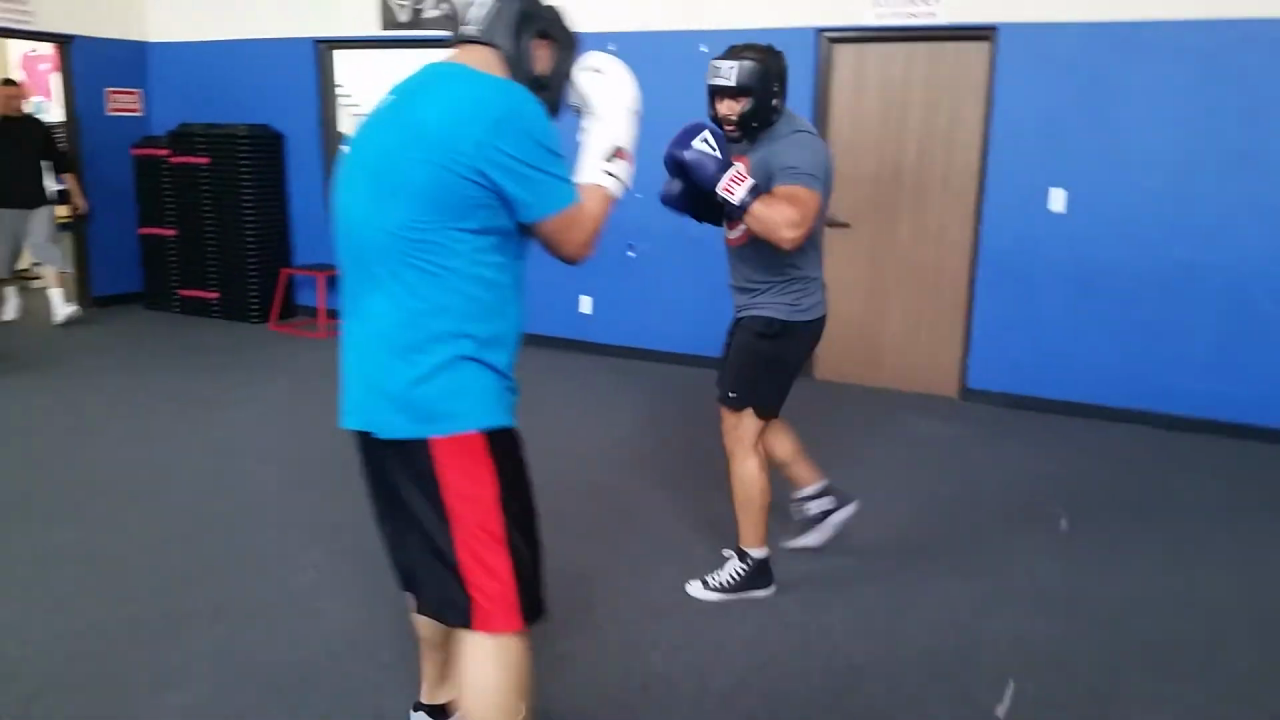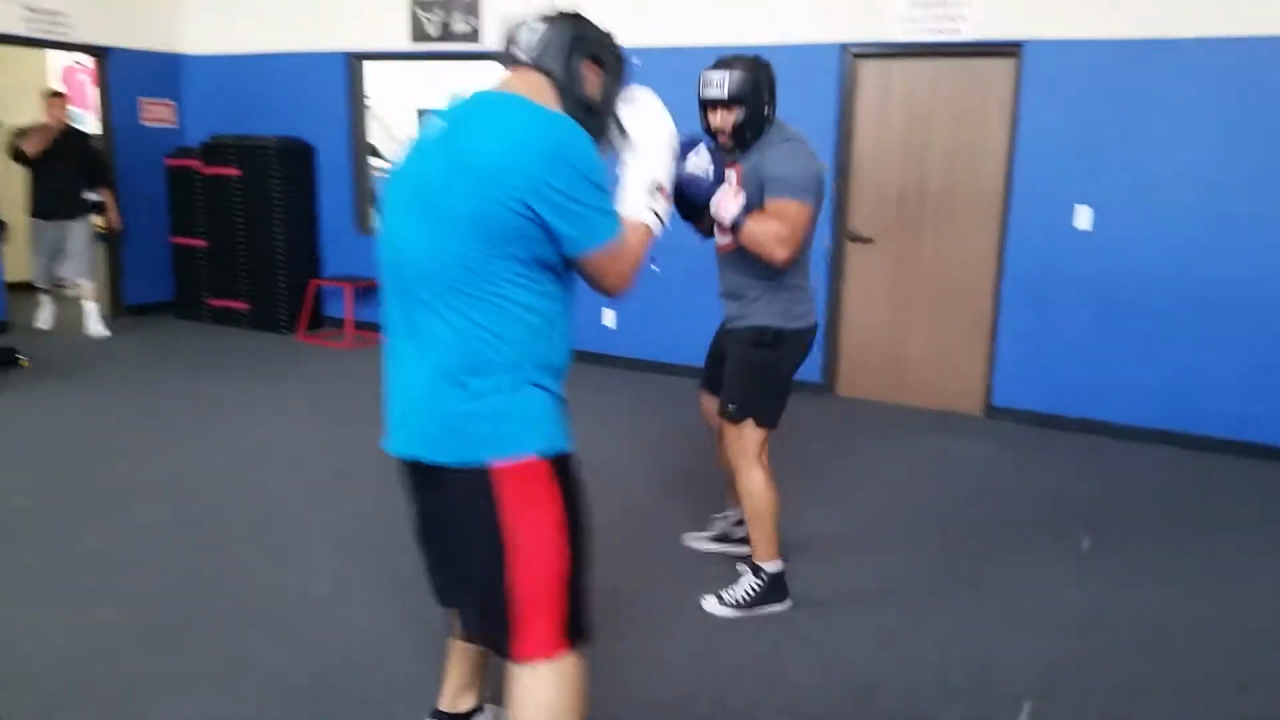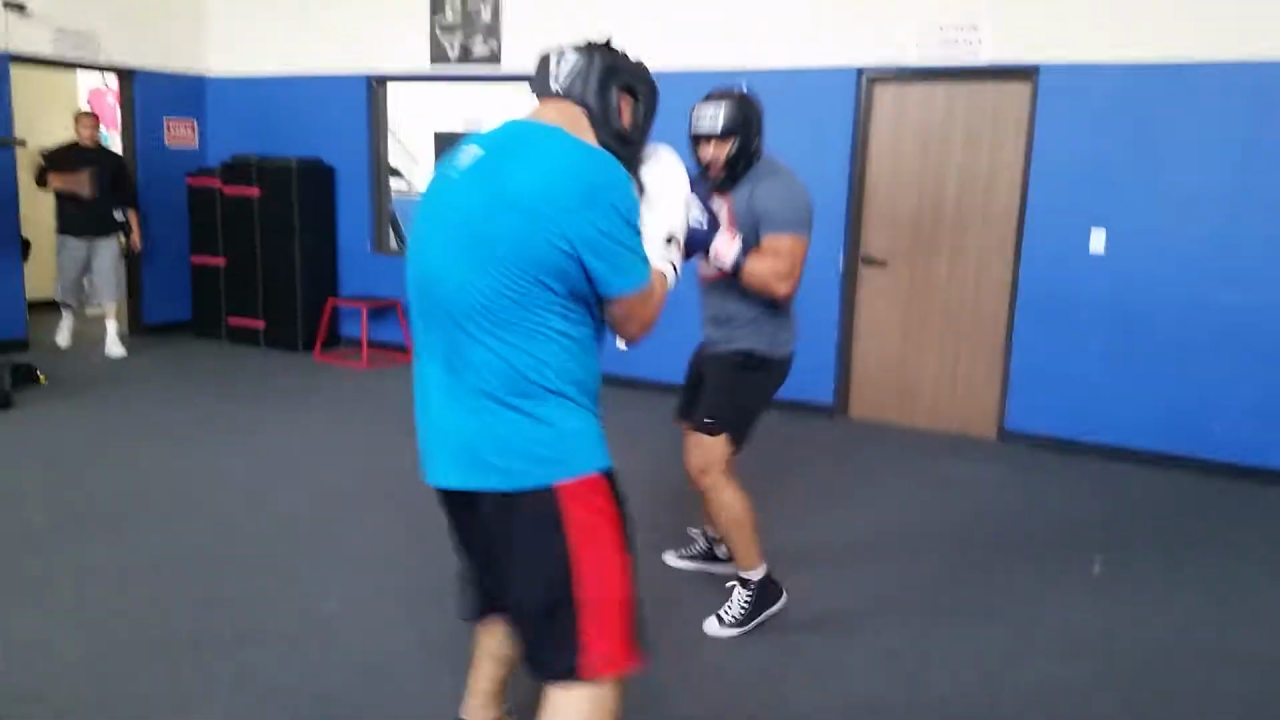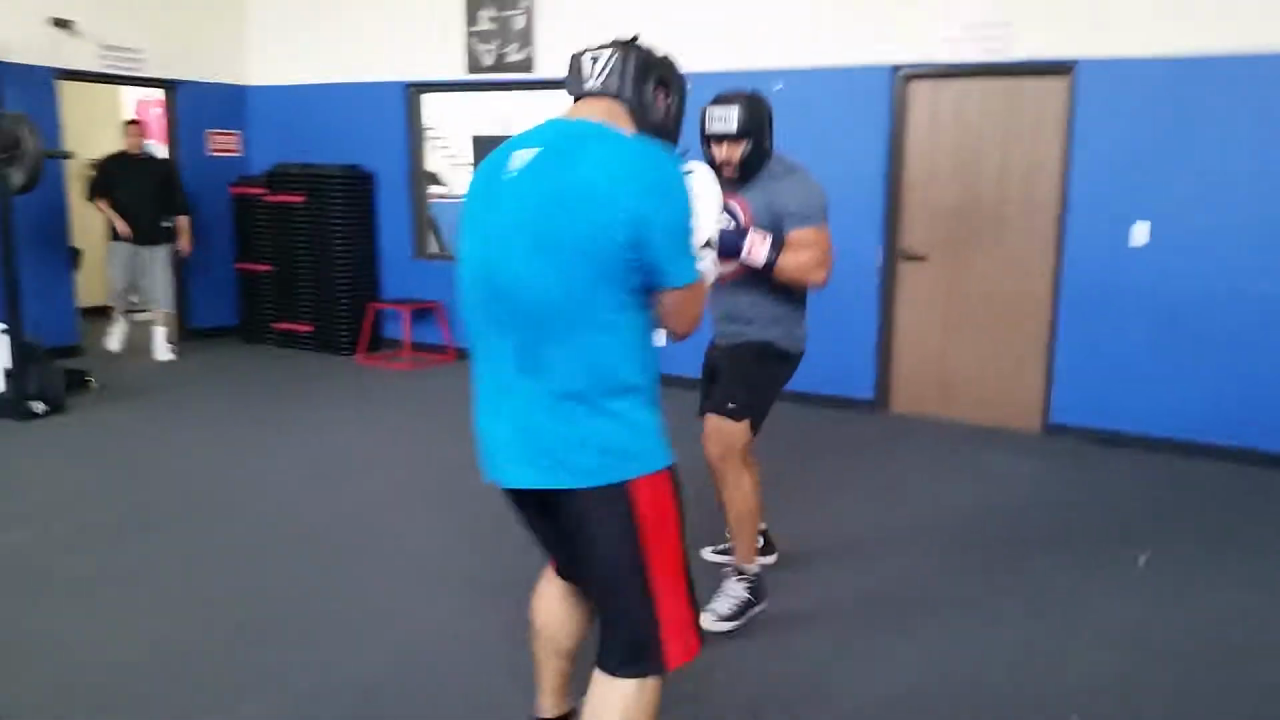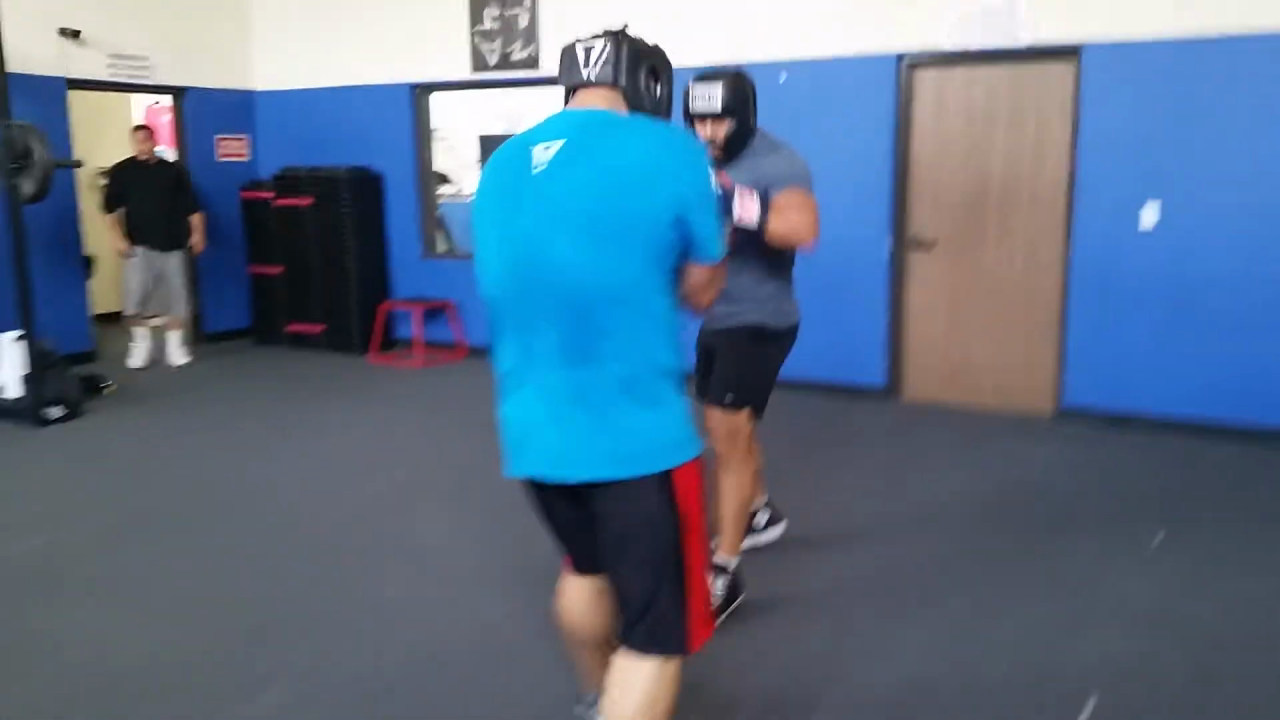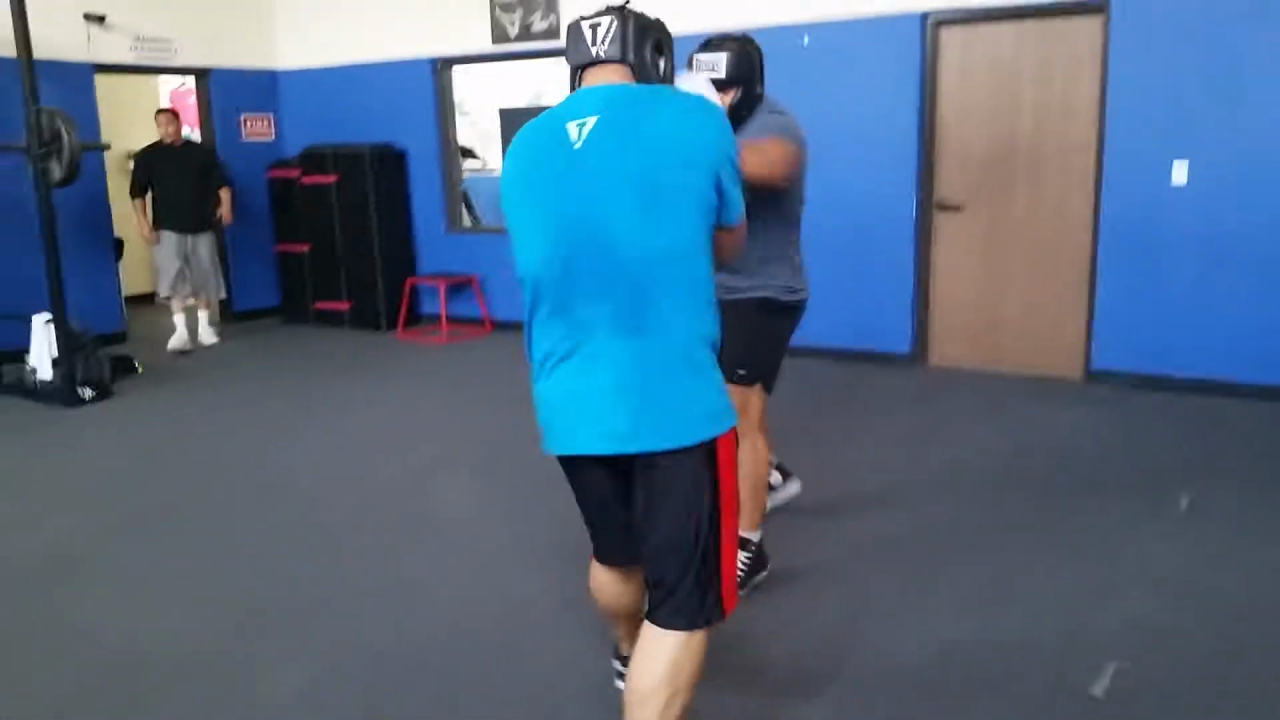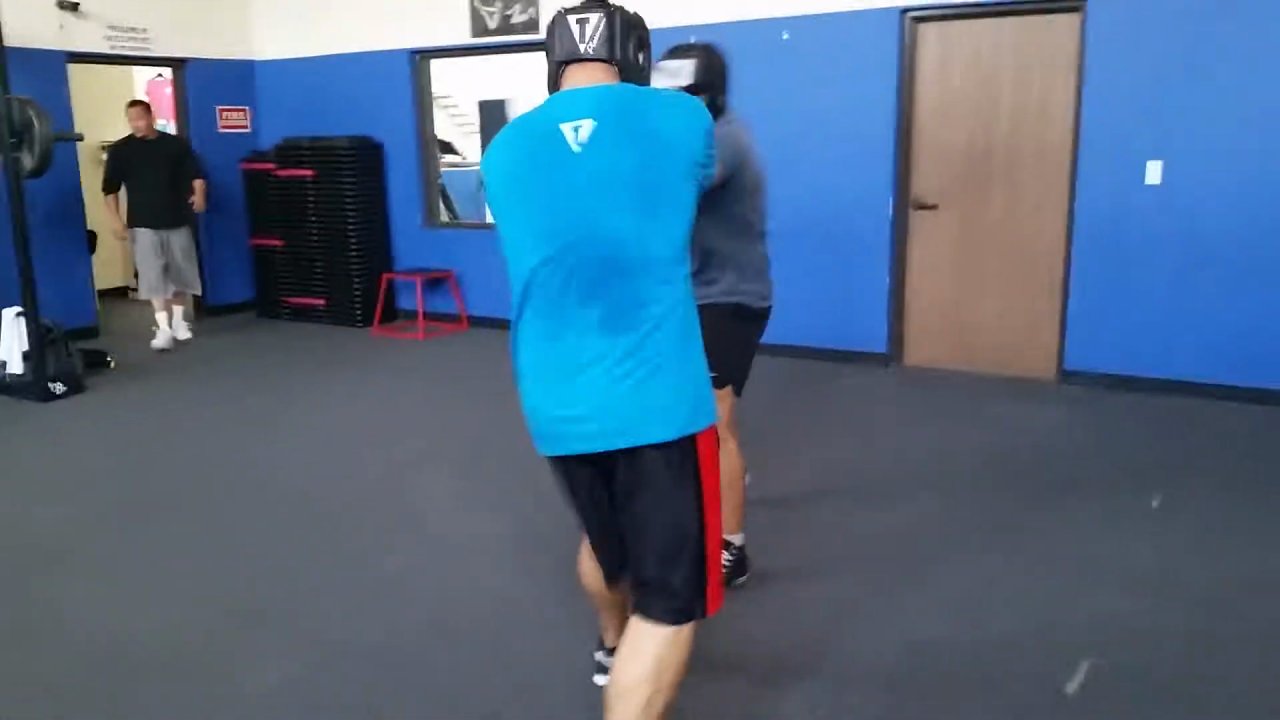
dt=0.1s
person 1, frame 1
left shoulder: (400, 108)
right shoulder: (502, 108)
right elbow: (573, 241)
right wrist: (611, 140)
left hip: (388, 391)
right hip: (445, 397)
left knee: (450, 566)
right knee: (497, 611)
person 1, frame 2
left shoulder: (445, 132)
right shoulder: (551, 142)
right elbow: (614, 274)
left wrist: (615, 171)
right wrist: (650, 177)
left hip: (429, 414)
right hip: (498, 424)
left knee: (487, 581)
right knee: (544, 636)
person 1, frame 3
left shoulder: (465, 161)
right shoulder: (590, 177)
right elbow: (635, 320)
right wrist: (662, 238)
left hip: (457, 445)
right hip: (542, 452)
left knee: (513, 591)
right knee: (588, 661)
person 1, frame 4
left shoulder: (502, 164)
right shoulder: (647, 169)
right elbow: (679, 318)
right wrist: (698, 240)
left hip: (512, 438)
right hip: (606, 448)
left knee: (574, 567)
right knee: (639, 652)
person 1, frame 5
left shoulder: (505, 166)
right shoulder: (672, 154)
right elbow: (699, 295)
left hip: (535, 435)
right hip: (639, 435)
left knee: (587, 565)
right knee: (657, 633)
person 1, frame 6
left shoulder: (525, 147)
right shoulder: (697, 120)
left hip: (571, 411)
right hip: (677, 407)
left knee: (615, 551)
right knee: (684, 609)
left ankle: (629, 656)
person 1, frame 7
left shoulder: (511, 148)
right shoulder: (683, 121)
left hip: (558, 408)
right hip: (662, 404)
left knee: (607, 535)
right knee: (668, 603)
left ankle: (613, 646)
person 2, frame 1
left shoulder: (796, 148)
right shoulder: (737, 140)
left elbow: (790, 228)
left wrist: (725, 178)
right wrist: (695, 193)
left hip: (782, 316)
right hip: (757, 309)
left knee: (742, 436)
right knee: (742, 415)
left ankle: (751, 565)
right ankle: (820, 495)
person 2, frame 2
left shoulder: (787, 156)
right shoulder: (732, 150)
left elbow: (778, 245)
left wrist: (717, 193)
right wrist: (691, 201)
left hip: (773, 326)
right hip: (743, 317)
left knee: (743, 447)
right knee: (716, 414)
left ankle: (767, 578)
right ankle: (742, 522)
person 2, frame 3
left shoulder: (777, 190)
right shoulder: (708, 184)
left elbow: (781, 279)
right elbow: (695, 254)
left wrist: (714, 242)
left hip: (753, 352)
right hip: (714, 343)
left knee: (707, 465)
right knee: (699, 455)
left ankle: (757, 582)
right ankle: (716, 543)
person 2, frame 4
left shoulder: (792, 187)
right shoulder: (721, 184)
left elbow: (814, 268)
right elbow: (714, 252)
left wrist: (746, 242)
left hip: (767, 343)
right hip: (727, 337)
left knee: (724, 449)
right knee: (726, 447)
left ankle: (746, 578)
right ankle: (753, 539)
person 2, frame 5
left shoulder: (775, 162)
right shoulder: (704, 164)
left elbow: (802, 231)
left wrist: (734, 204)
left hip: (759, 324)
right hip: (717, 322)
left knee: (732, 441)
right knee: (723, 429)
left ankle: (725, 572)
right ankle: (760, 515)
person 2, frame 6
left shoulder: (774, 127)
left elbow: (765, 166)
left hip: (768, 297)
right hip: (729, 291)
left knee: (743, 415)
right knee: (735, 401)
left ankle: (748, 549)
right ankle: (771, 476)
person 2, frame 7
left shoulder: (722, 139)
left hip: (734, 303)
right hip: (696, 296)
left knee: (713, 419)
left ankle: (728, 549)
right ankle: (727, 481)
person 3, frame 1
left shoulder: (36, 126)
left elbow: (58, 161)
left wrist: (76, 194)
left hip: (37, 203)
left knee: (47, 251)
left ankle: (59, 306)
person 3, frame 2
left shoulder: (80, 140)
right shoulder: (31, 136)
left elbow: (99, 176)
right elbow: (20, 153)
left wrist: (111, 208)
right wrist: (47, 133)
left hip: (77, 214)
right hip: (45, 215)
left knee: (83, 265)
right knee: (45, 266)
left ankle: (93, 319)
right ankle: (46, 305)
person 3, frame 3
left shoulder: (113, 160)
right shoulder: (61, 156)
left elbow: (128, 197)
right elbow: (43, 179)
left wrist: (135, 230)
right wrist: (74, 183)
left hip: (106, 233)
right hip: (72, 233)
left knee: (109, 284)
right knee: (68, 282)
left ankle: (113, 339)
right ankle: (67, 321)
person 3, frame 4
left shoulder: (162, 167)
right shoulder: (111, 164)
left elbow: (178, 203)
right elbow: (96, 194)
left wrist: (184, 234)
right wrist: (116, 219)
left hip: (158, 240)
right hip: (124, 240)
left knee: (161, 291)
right knee: (119, 286)
left ankle: (161, 343)
right ankle: (119, 323)
person 3, frame 5
left shoulder: (174, 171)
right shoulder: (121, 171)
left elbow: (191, 205)
right elbow: (111, 206)
left wrist: (198, 232)
right wrist: (120, 238)
left hip: (173, 245)
right hip: (139, 245)
left knee: (175, 295)
right knee: (138, 294)
left ankle: (176, 347)
right ankle: (140, 344)
person 3, frame 6
left shoulder: (201, 152)
right shoulder: (147, 156)
left elbow: (220, 181)
right elbow: (138, 192)
left wrist: (226, 204)
right wrist: (143, 223)
left hip: (202, 226)
right hip: (167, 229)
left knee: (206, 276)
right knee: (171, 276)
left ankle: (204, 326)
right ankle: (181, 330)
person 3, frame 7
left shoulder: (175, 144)
right shoulder: (120, 149)
left elbow: (195, 172)
right elbow: (110, 187)
left wrist: (199, 194)
right wrist: (115, 220)
left hip: (177, 220)
right hip: (144, 224)
left knee: (182, 273)
right knee: (152, 275)
left ankle: (179, 320)
right ankle: (163, 328)
